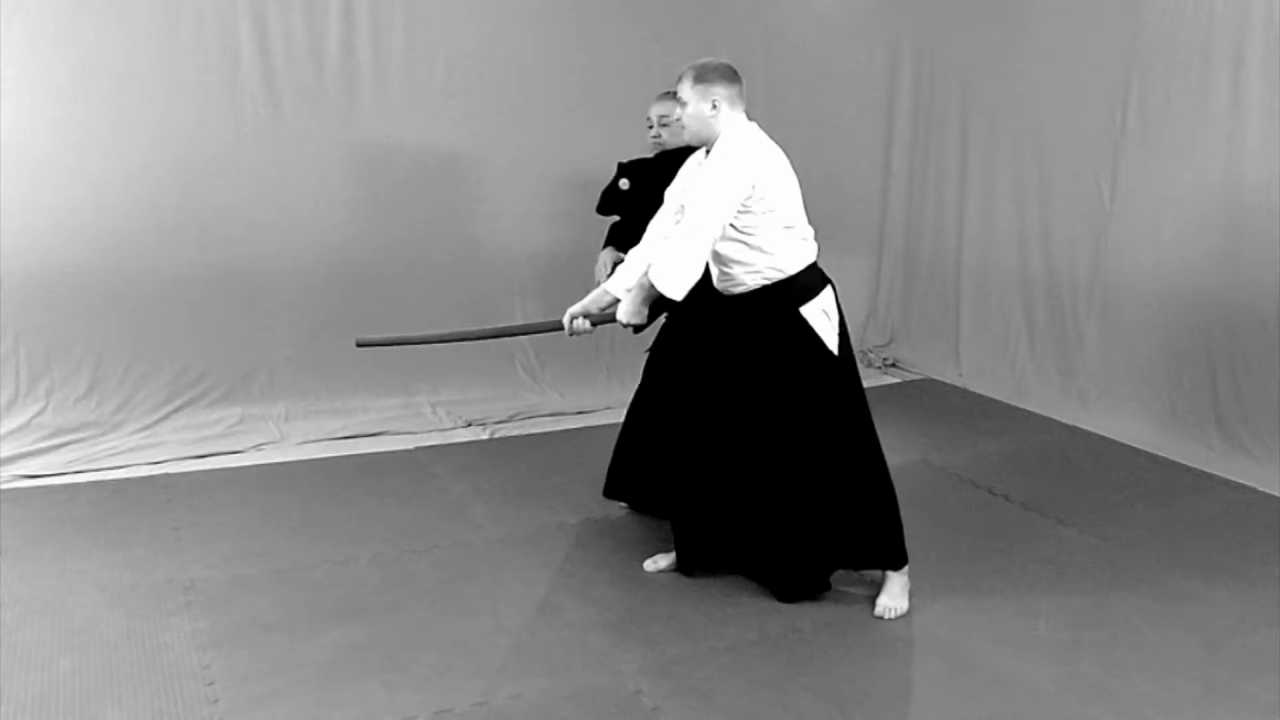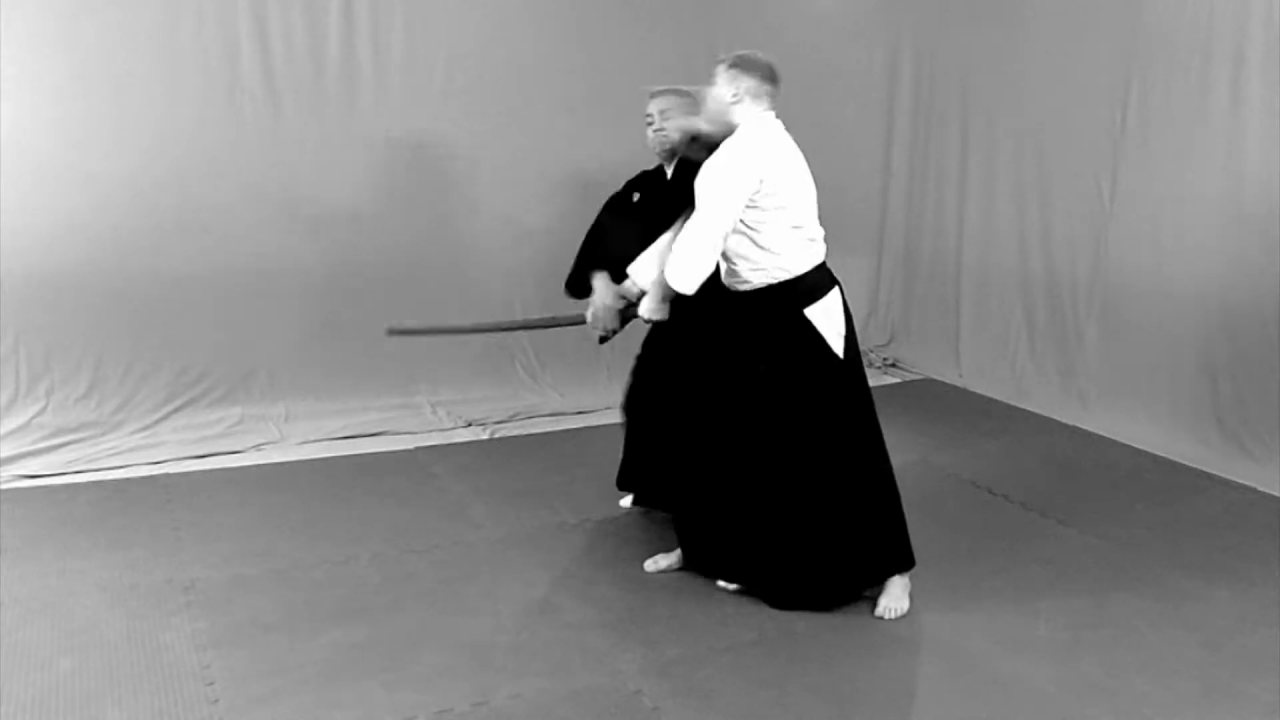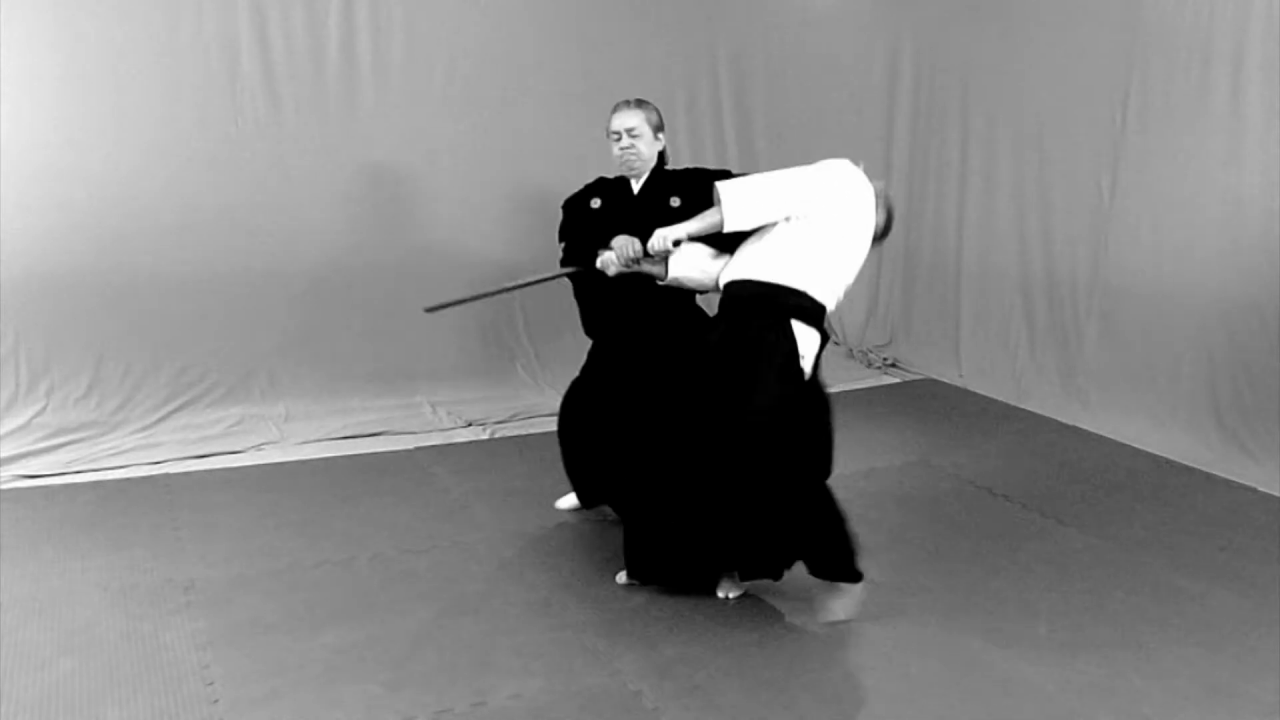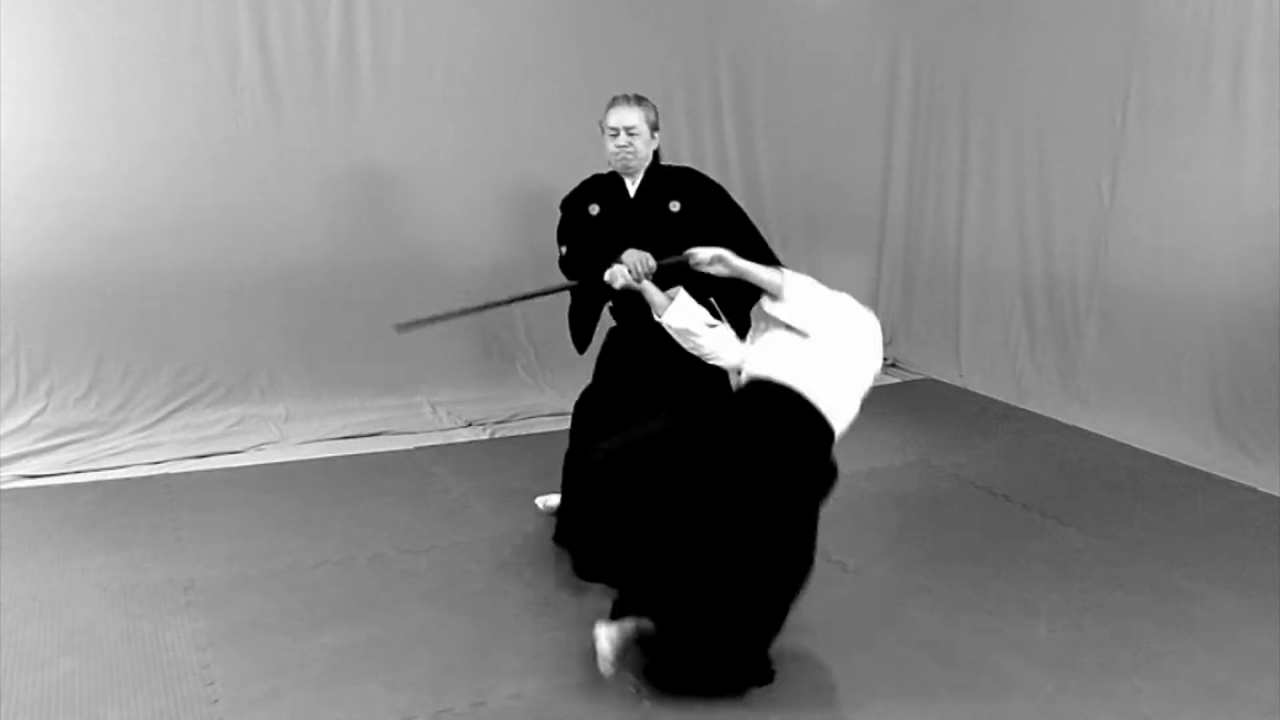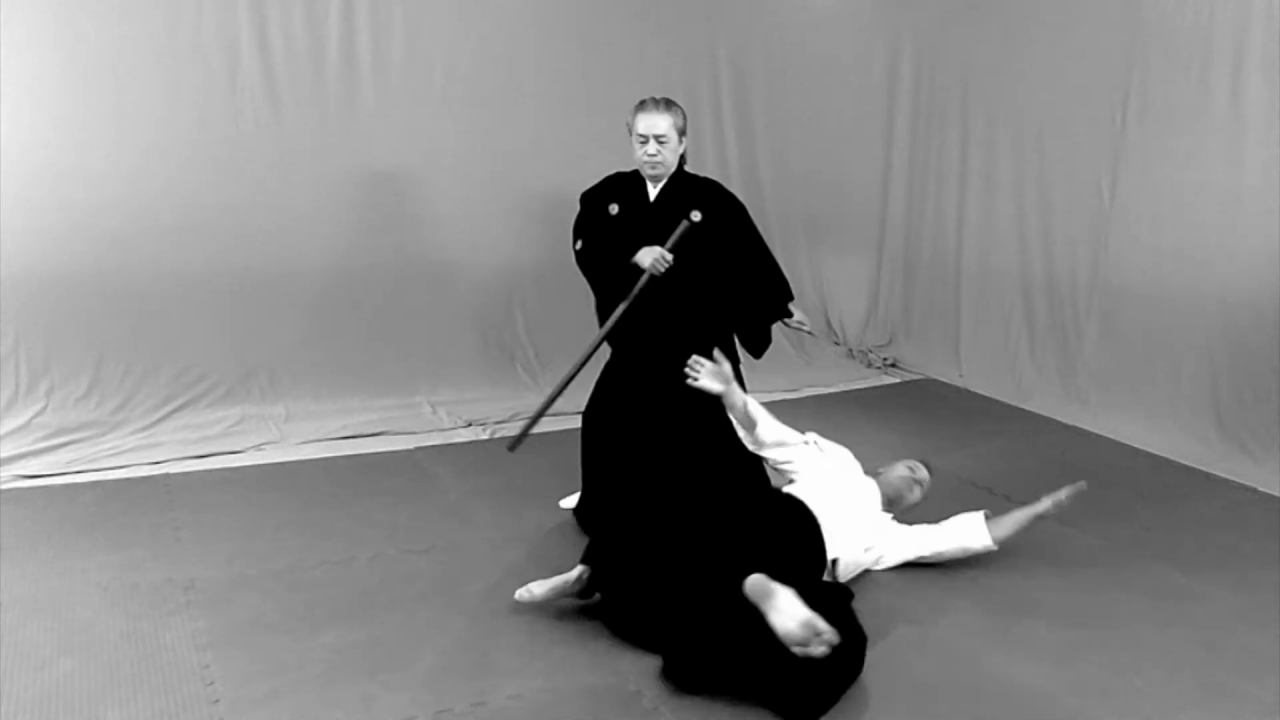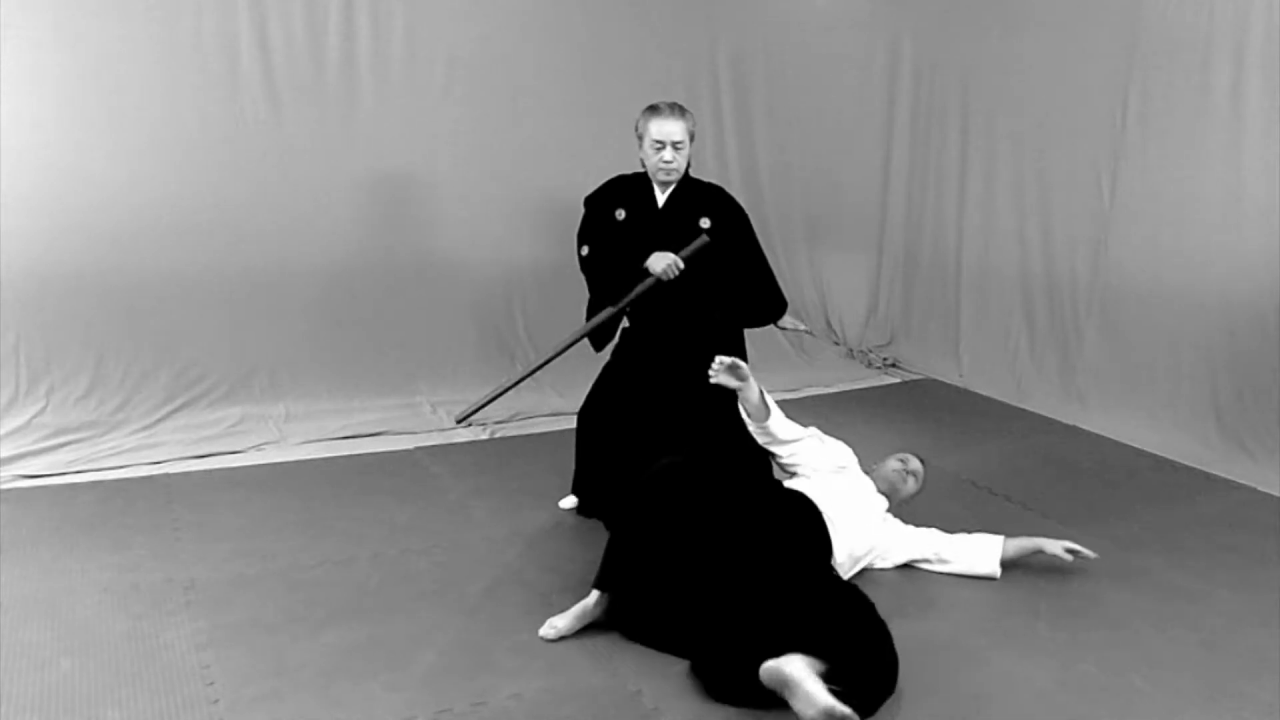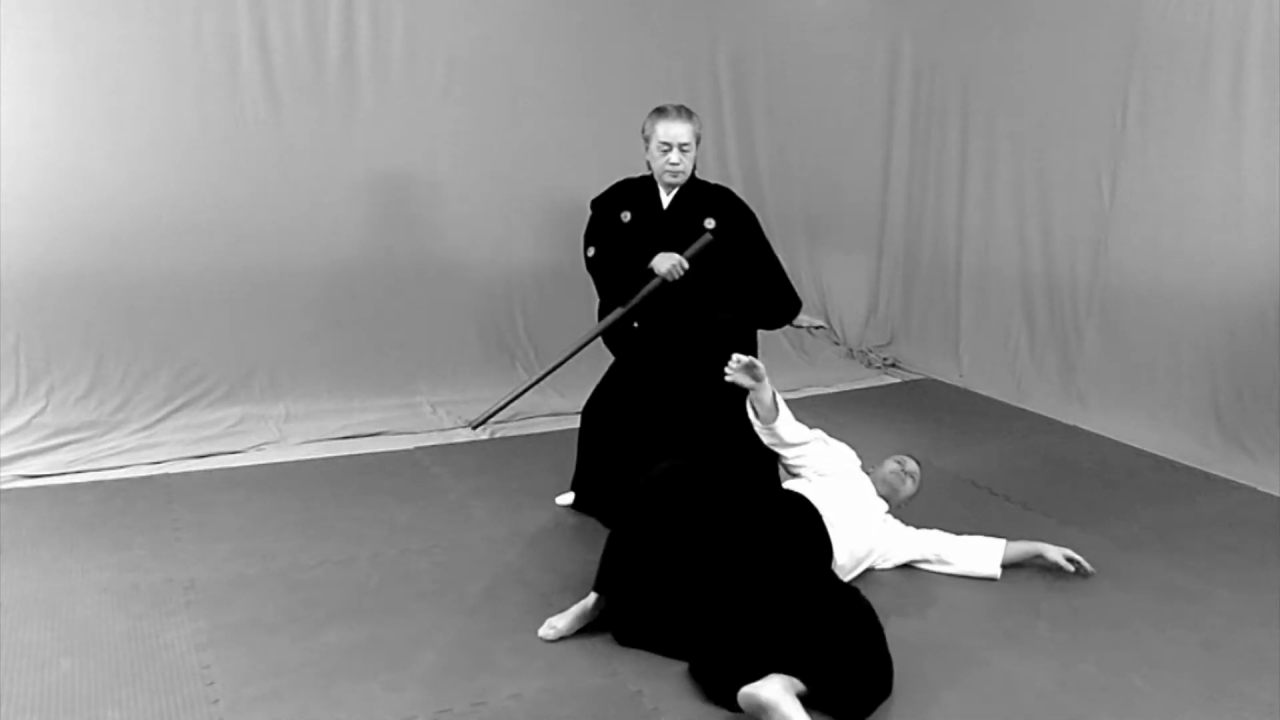
dt=0.3s
person 1, frame 1
left shoulder: (743, 155)
right shoulder: (703, 163)
left elbow: (691, 239)
right elbow: (662, 234)
left wrist: (639, 298)
right wrist: (600, 296)
left hip: (796, 315)
right hip: (742, 315)
left knee: (834, 446)
right knee: (700, 425)
left ankle: (893, 569)
right ankle: (701, 545)
person 1, frame 2
left shoulder: (749, 146)
right shoulder: (744, 149)
left elbow: (703, 235)
right elbow: (697, 235)
left wrist: (661, 295)
left hip: (800, 318)
right hip: (754, 316)
left knee: (836, 448)
right knee: (710, 424)
left ankle: (893, 568)
right ankle: (707, 546)
person 1, frame 3
left shoulder: (848, 188)
left elbow: (759, 194)
right elbow: (719, 267)
left wrist: (681, 230)
right wrist: (639, 265)
left hip: (772, 329)
right hip: (745, 327)
left knee: (769, 458)
right knee: (683, 438)
left ankle: (842, 574)
person 1, frame 4
left shoulder: (854, 327)
right shoulder: (766, 348)
left elbow: (809, 301)
right elbow: (706, 336)
left wrist: (737, 265)
right wrist: (644, 289)
person 1, frame 5
left shoulder: (885, 532)
right shoulder: (838, 468)
left elbow: (967, 532)
right elbow: (769, 435)
left wrist: (1033, 511)
right wrist: (731, 391)
right hip: (777, 525)
person 1, frame 6
left shoulder: (888, 531)
right shoulder: (835, 460)
left elbow: (958, 546)
right elbow: (779, 432)
left wrist: (1038, 542)
right wrist: (749, 389)
left hip: (800, 557)
right hip: (772, 517)
person 1, frame 7
left shoulder: (888, 533)
right shoulder: (836, 463)
left elbow: (961, 548)
right elbow: (785, 432)
left wrist: (1039, 548)
right wrist: (760, 388)
left hip: (798, 559)
right hip: (772, 520)
person 2, frame 1
right shoulder: (665, 171)
left elbow: (626, 191)
right elbow: (635, 223)
right wrist: (612, 251)
right knee: (658, 400)
right ankle: (655, 494)
person 2, frame 2
right shoulder: (641, 187)
right elbow: (609, 234)
right wrist: (601, 278)
right hip: (674, 316)
right knee: (648, 398)
right ankle: (651, 486)
person 2, frame 3
left shoulder: (688, 188)
right shoulder: (592, 199)
right elbow: (571, 247)
right wrist: (609, 244)
left hip: (679, 331)
right hip: (620, 334)
right knee: (584, 410)
right ankle: (593, 488)
person 2, frame 4
left shoulder: (689, 187)
right shoulder: (588, 198)
left elbow: (738, 236)
right elbow: (572, 256)
right wrist: (617, 257)
right hip: (631, 335)
right knee: (596, 418)
right ankle: (580, 503)
person 2, frame 5
left shoulder: (711, 198)
right shoulder: (608, 194)
left elbow: (751, 256)
right elbow: (587, 250)
left wrist: (783, 306)
right wrist: (633, 255)
left hip: (700, 339)
right hip: (638, 337)
left knee: (718, 436)
right knee: (607, 418)
right ankle: (598, 504)
person 2, frame 6
left shoulder: (716, 205)
right shoulder: (614, 197)
left elbow: (749, 264)
right elbow: (591, 256)
left wrist: (775, 312)
right wrist: (644, 260)
left hip: (708, 344)
right hip: (644, 339)
left knee: (729, 435)
right knee: (604, 415)
right ankle: (595, 494)
person 2, frame 7
left shoulder: (723, 206)
right shoulder: (620, 200)
left elbow: (759, 264)
right elbow: (599, 257)
left wrist: (789, 312)
right wrist: (649, 262)
left hip: (713, 345)
right hip: (651, 340)
left knee: (735, 434)
right knee: (607, 413)
right ankle: (593, 492)
